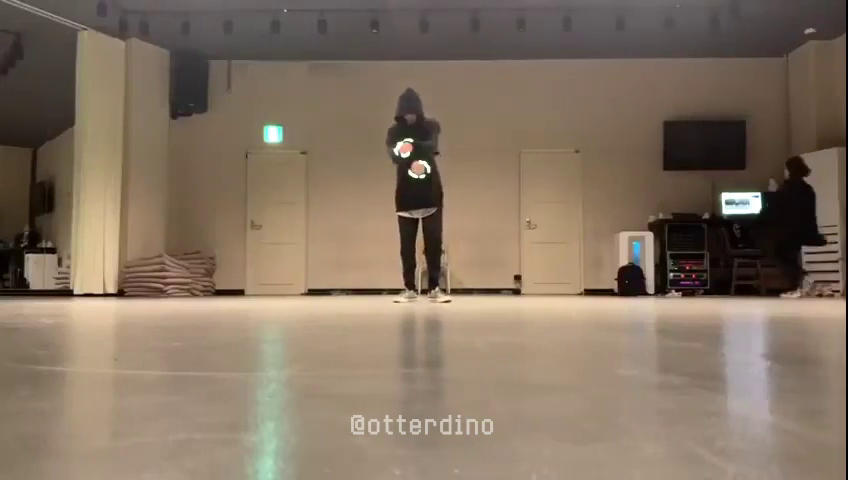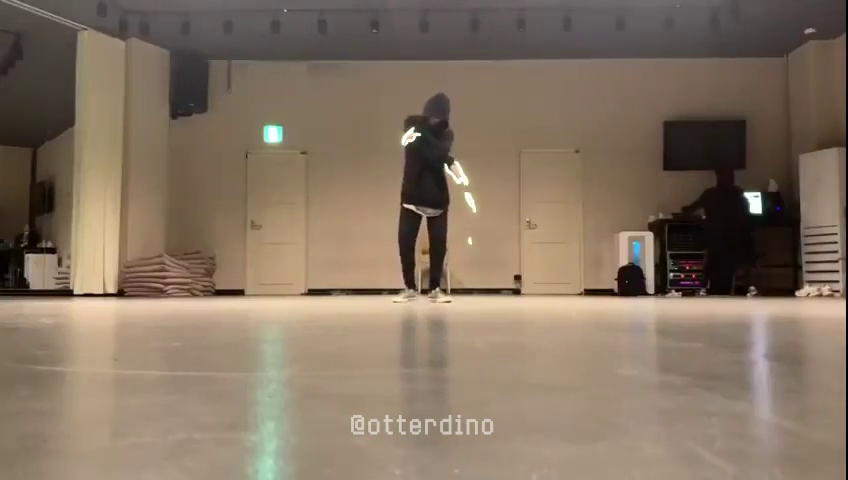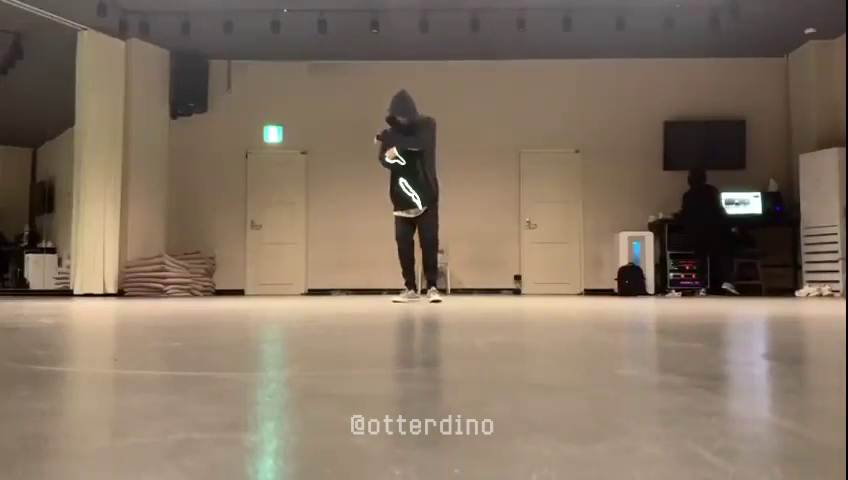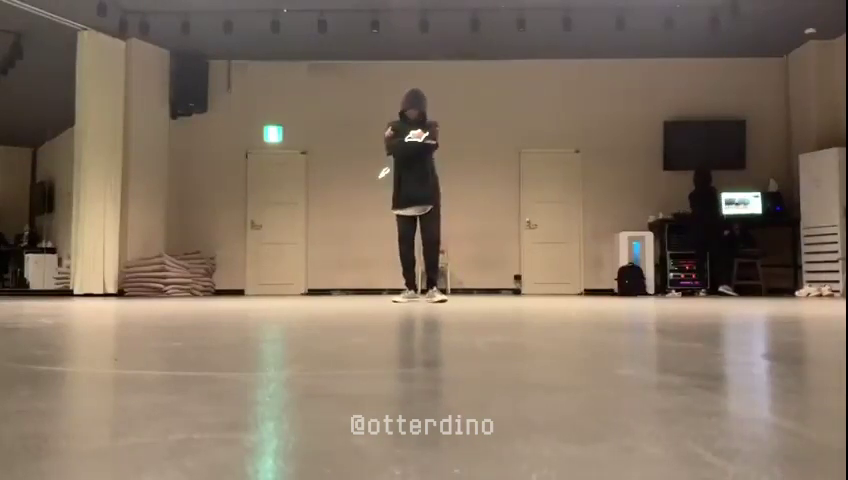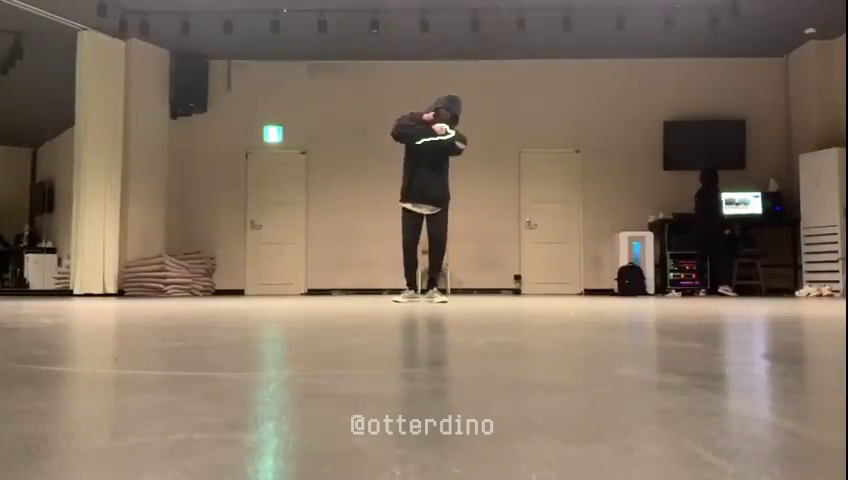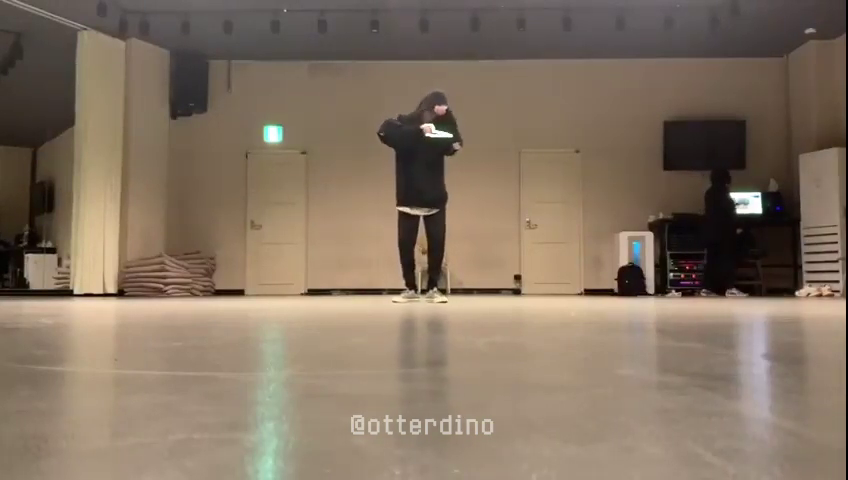
dt=0.7s
person 1, frame 1
left shoulder: (431, 126)
right shoulder: (394, 132)
left elbow: (430, 146)
right elbow: (395, 153)
left wrist: (413, 146)
right wrist: (411, 162)
left hip: (431, 194)
right hip: (406, 195)
left knee: (434, 242)
right knee: (407, 244)
left ankle: (434, 288)
right ankle: (409, 288)
person 1, frame 2
left shoulder: (446, 133)
right shoulder: (413, 124)
left elbow: (441, 150)
right elbow: (422, 145)
left wrist: (425, 142)
right wrist: (448, 161)
left hip: (437, 194)
right hip: (413, 193)
left knee: (439, 242)
right knee: (405, 239)
left ankle: (435, 288)
right ankle: (409, 287)
person 1, frame 3
left shoulder: (427, 125)
right shoulder: (392, 132)
left elbow: (417, 146)
right elbow: (388, 162)
left wrist: (386, 138)
right wrist: (388, 154)
left hip: (425, 193)
right hip: (402, 195)
left knee: (429, 240)
right knee: (403, 241)
left ankle: (432, 287)
right ankle: (410, 287)
person 1, frame 4
left shoulder: (430, 127)
right shoulder: (395, 127)
left elbow: (430, 144)
right elbow: (392, 149)
left wrist: (409, 139)
right wrist: (412, 138)
left hip: (428, 193)
right hip: (404, 194)
left knee: (432, 240)
right knee: (405, 241)
left ankle: (432, 287)
right ankle: (410, 288)
person 1, frame 5
left shoulder: (448, 131)
right shoulder: (415, 121)
left elbow: (459, 145)
right elbow: (398, 130)
left wrist: (443, 124)
right wrist: (429, 130)
left hip: (438, 196)
right hip: (413, 194)
left knee: (438, 242)
right knee: (409, 242)
left ankle: (433, 287)
right ankle: (411, 288)
person 1, frame 6
left shoulder: (441, 128)
right shoulder: (405, 123)
left elbow: (454, 145)
right elbow: (384, 132)
left wrist: (447, 117)
right wrist: (418, 131)
left hip: (435, 196)
right hip: (409, 196)
left knee: (437, 242)
right knee: (405, 242)
left ankle: (432, 288)
right ankle: (410, 288)
person 2, frame 1
left shoulder: (787, 186)
right shoulder: (807, 189)
left elbow: (779, 207)
right elbow: (810, 213)
right wrist: (814, 233)
left hip: (789, 229)
right hip: (805, 229)
left knee: (785, 259)
right knee: (791, 259)
left ankle: (796, 289)
person 2, frame 2
left shoulder: (709, 194)
right shoulder: (738, 193)
left elbow: (695, 207)
right elbow: (745, 213)
left wrist: (685, 210)
right wrist: (746, 230)
left hip: (716, 234)
right hip: (736, 233)
left knee: (715, 261)
right knee: (743, 259)
left ankle: (711, 290)
person 2, frame 3
left shoulder: (688, 195)
right shoulder: (712, 190)
left elbow: (683, 216)
right elbow: (719, 208)
right wrist: (727, 226)
left hip: (697, 232)
right hip: (715, 228)
left knee: (702, 258)
right knee: (723, 255)
right ankle: (726, 282)
person 2, frame 4
left shoulder: (693, 195)
right shoulder: (712, 192)
right elbow: (716, 213)
right wrist: (724, 229)
left hip: (698, 232)
right hip: (712, 230)
left knee: (702, 259)
right knee: (722, 256)
right ankle: (723, 284)
person 2, frame 5
left shoulder: (699, 194)
right shoulder: (714, 192)
right elbow: (717, 212)
right wrist: (724, 228)
left hip: (701, 231)
right hip: (714, 231)
left knee: (704, 259)
right knee: (723, 257)
right ankle: (723, 285)
person 2, frame 6
left shoulder: (709, 193)
right shoulder: (723, 193)
right elbow: (729, 211)
right wrist: (735, 227)
left hip: (711, 231)
right hip: (723, 231)
left knee: (712, 260)
right knee: (728, 259)
left ankle: (708, 288)
right ankle: (730, 288)
